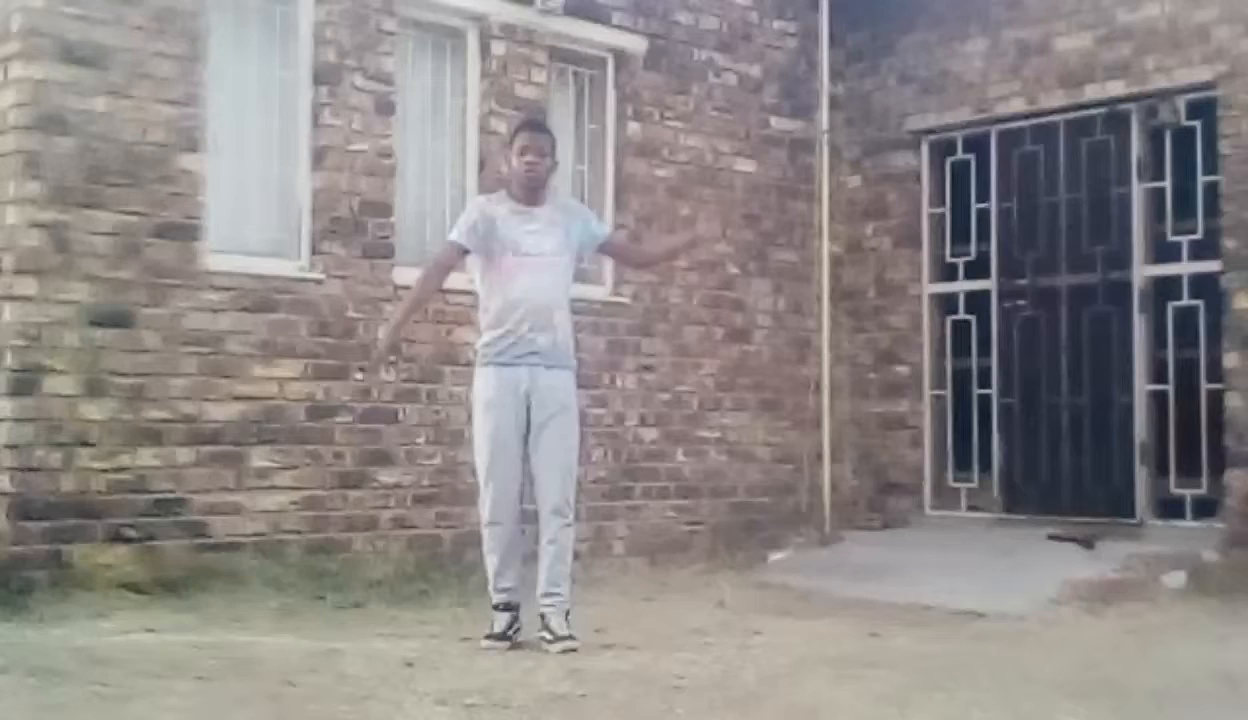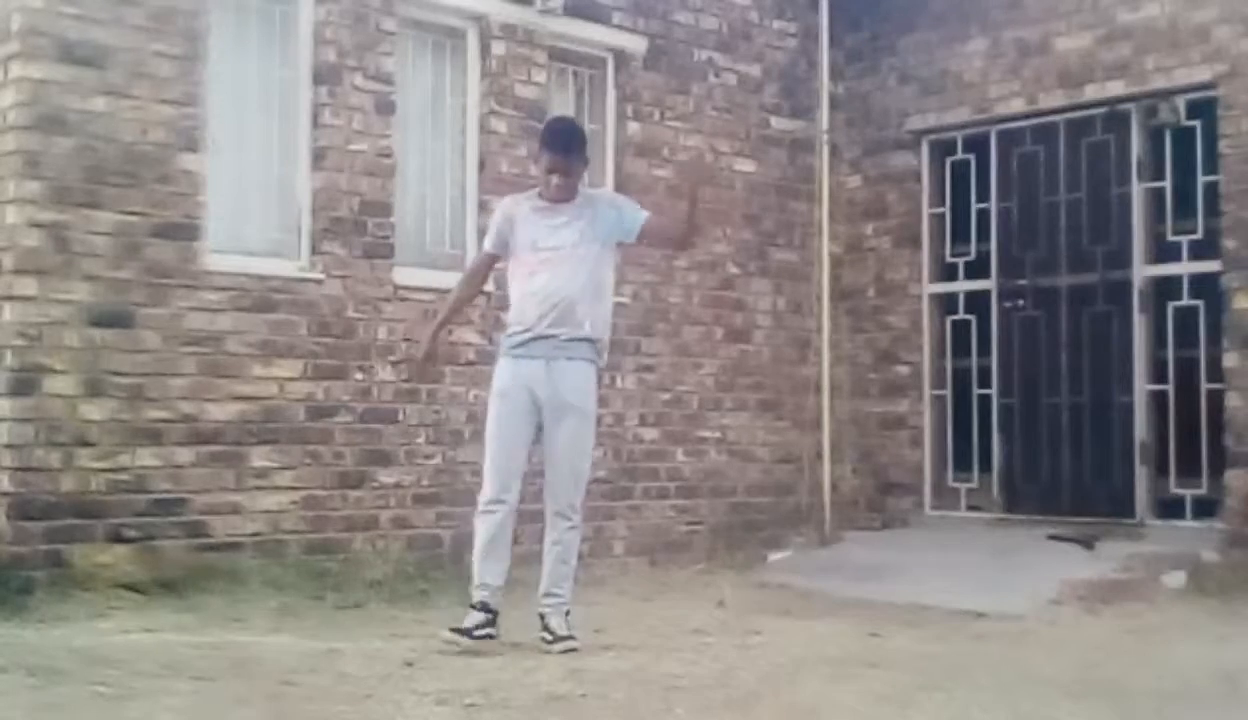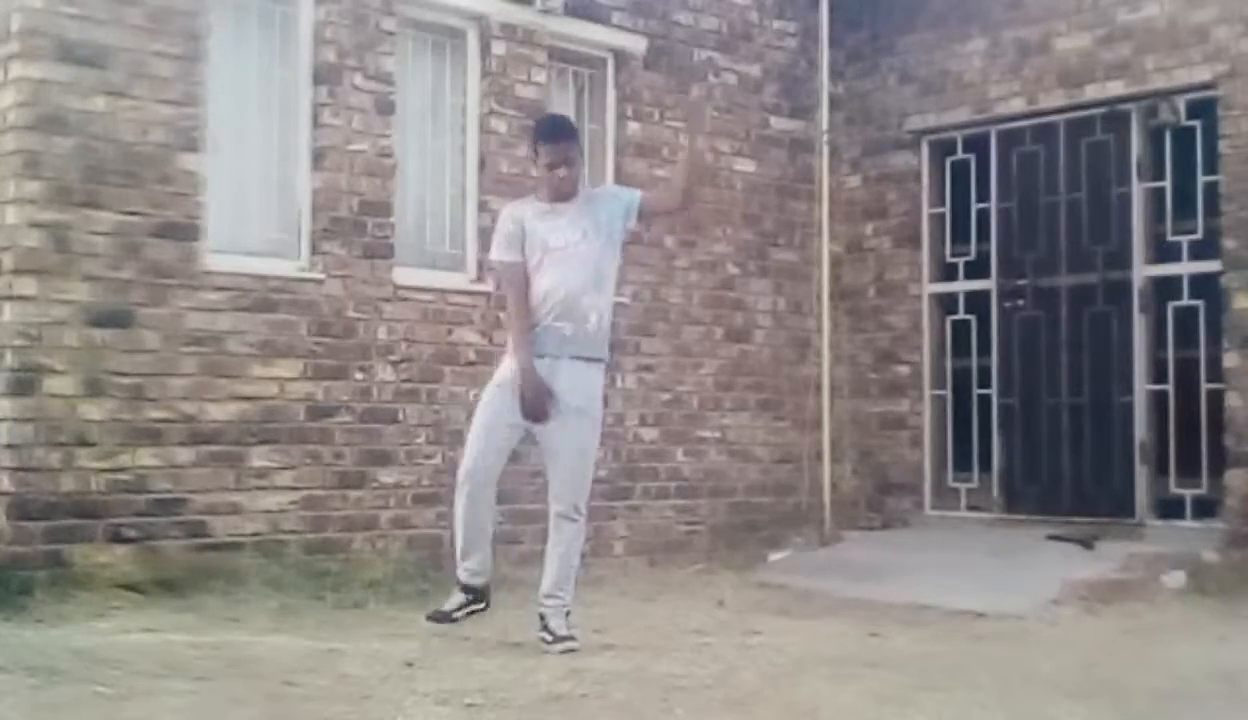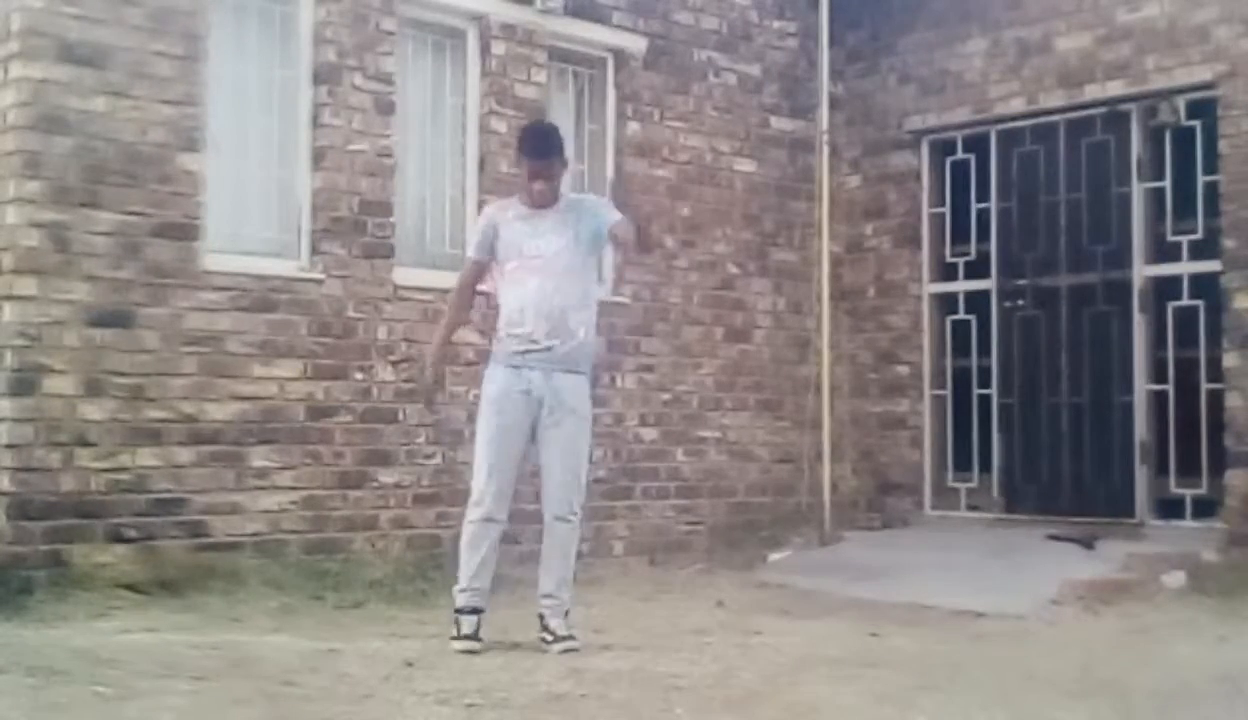
dt=1s
person 1, frame 1
left shoulder: (573, 216)
right shoulder: (484, 212)
left elbow: (638, 256)
right elbow: (439, 269)
left wrist: (695, 238)
right wrist: (394, 327)
left hip: (556, 371)
right hip: (498, 370)
left knee: (557, 499)
right knee: (498, 499)
left ankle: (554, 610)
right ankle: (504, 606)
person 1, frame 2
left shoulder: (609, 208)
right shoulder: (512, 211)
left elbow: (679, 238)
right elbow: (477, 275)
left wrist: (692, 197)
right wrist: (435, 329)
left hip: (575, 366)
right hip: (517, 363)
left knee: (565, 499)
right knee: (499, 490)
left ankle: (554, 610)
right ankle: (485, 605)
person 1, frame 3
left shoulder: (610, 203)
right shoulder: (516, 217)
left elbow: (677, 200)
right elbow: (516, 298)
left wrist: (689, 137)
right wrist: (526, 370)
left hip: (581, 369)
right hip: (524, 362)
left knee: (569, 498)
right knee: (475, 473)
left ankle: (554, 611)
right ankle: (472, 585)
person 1, frame 4
left shoulder: (589, 212)
right shoulder: (497, 217)
left elbow: (638, 244)
right elbow: (466, 287)
left wrist: (630, 227)
right wrist: (436, 352)
left hip: (568, 373)
right hip: (509, 369)
left knee: (563, 501)
right knee: (489, 494)
left ankle: (554, 612)
right ankle: (468, 608)
